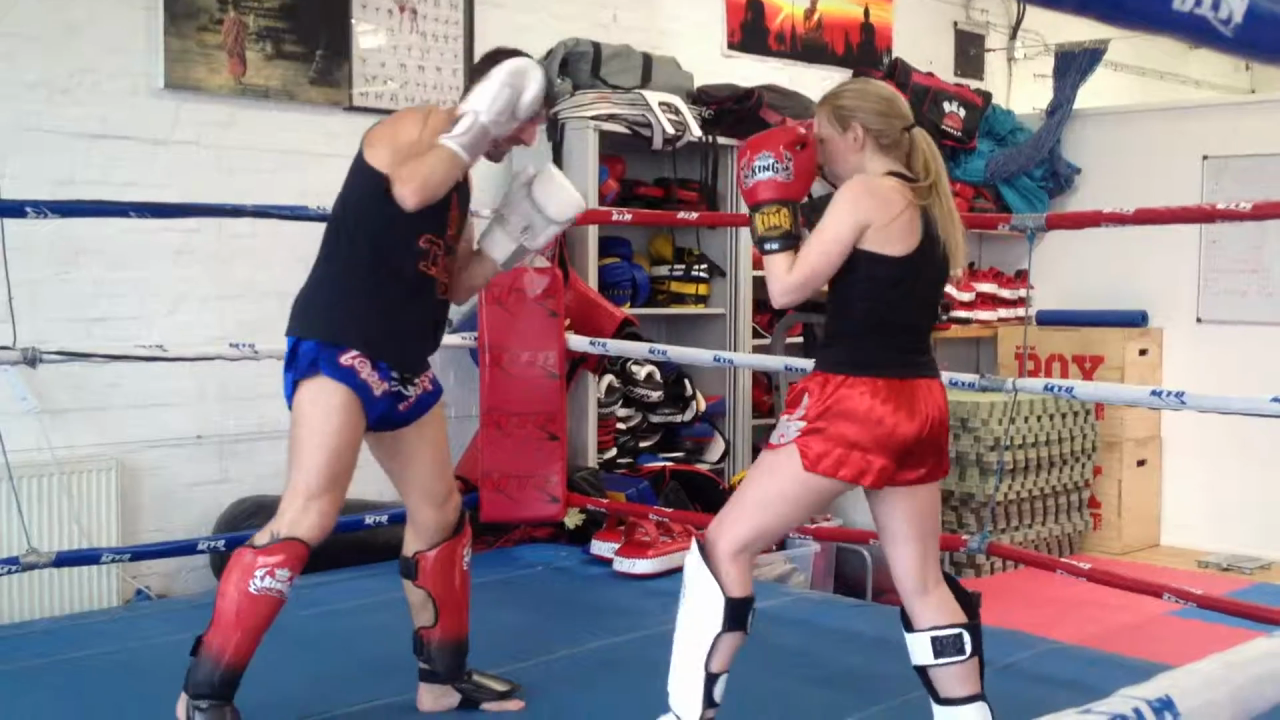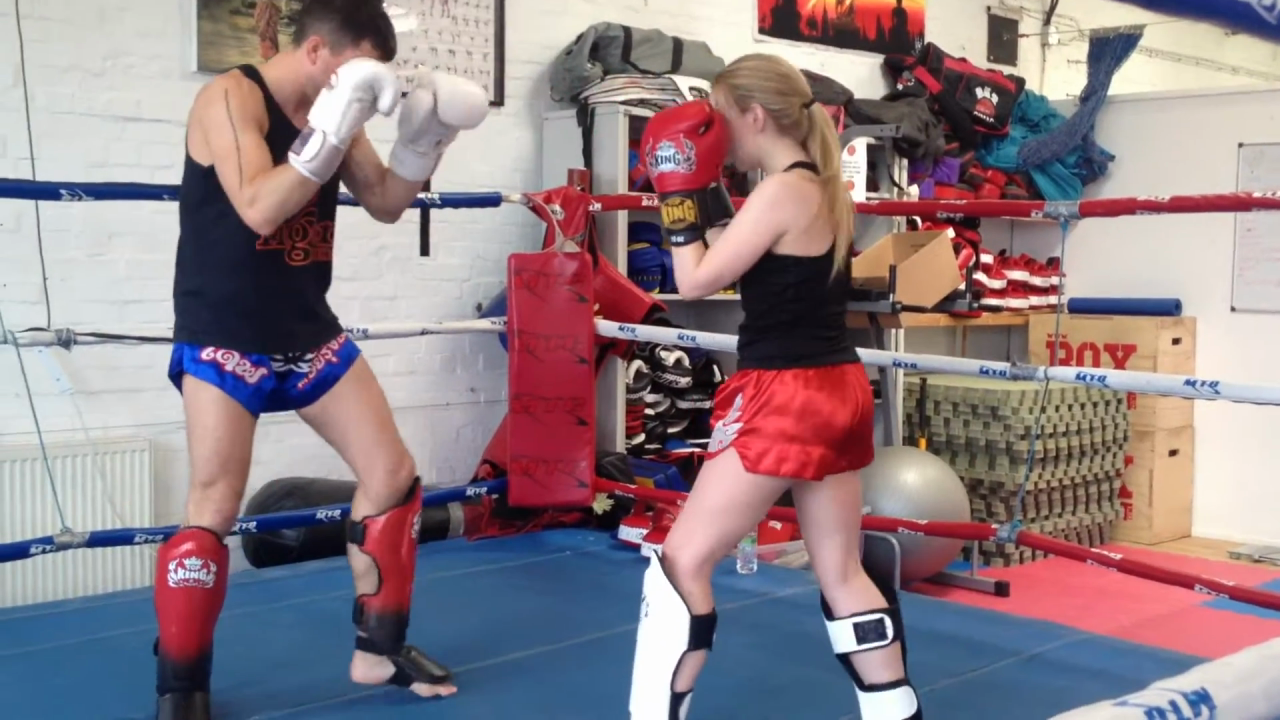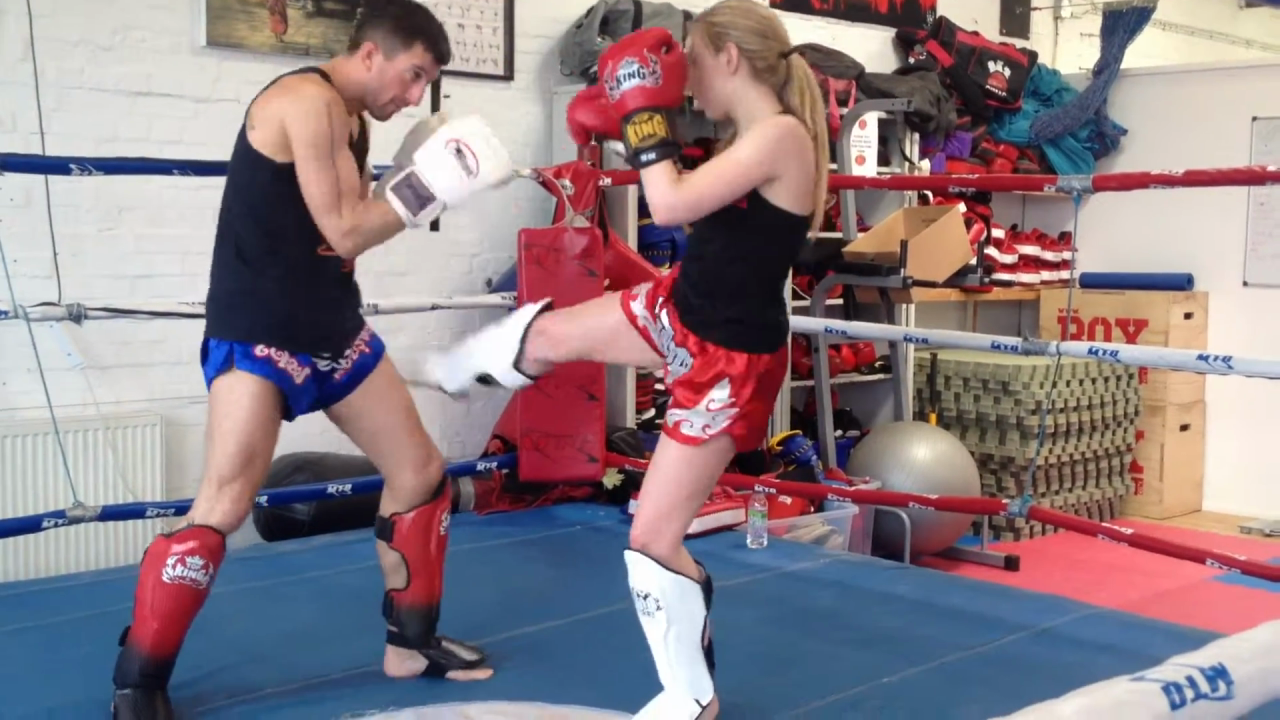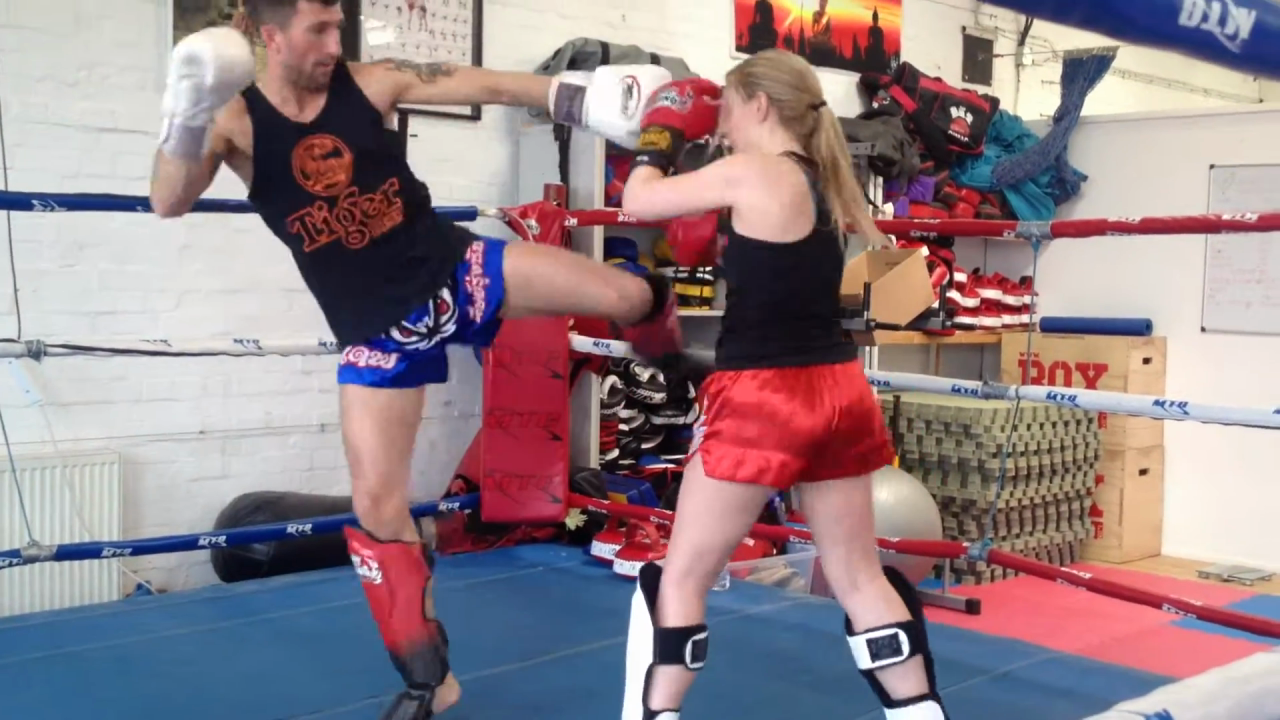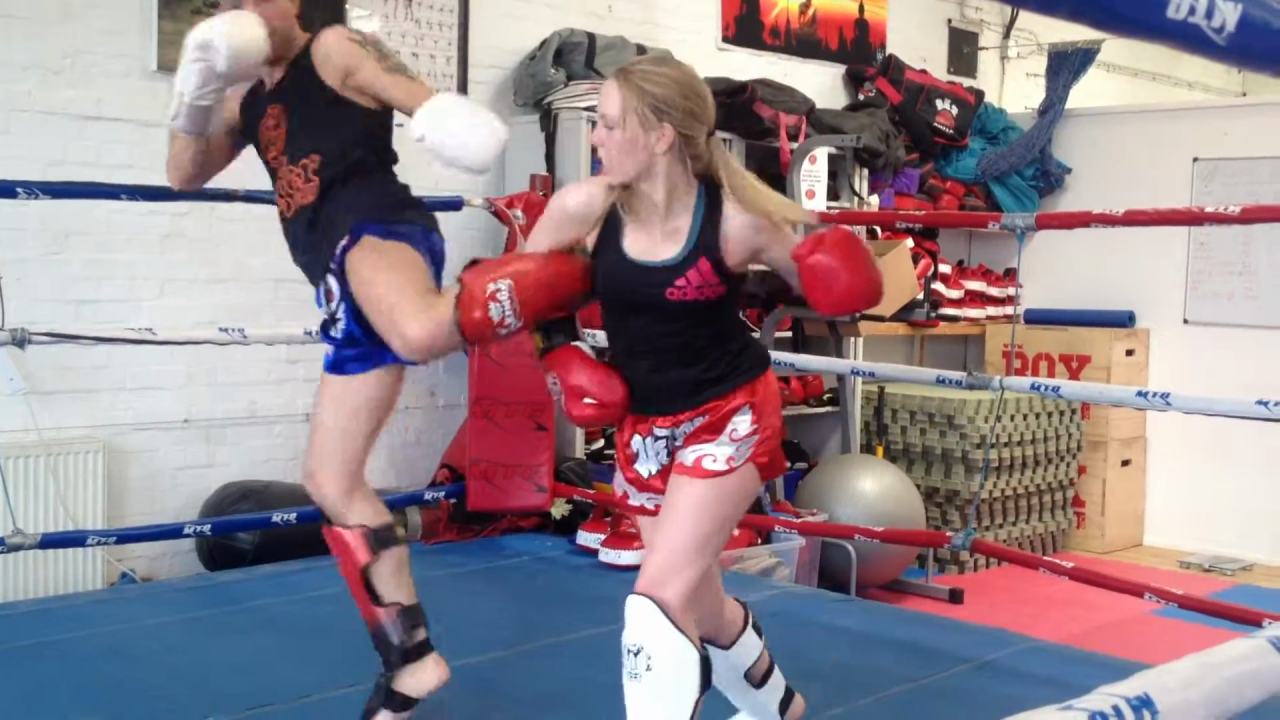
dt=1s
person 1, frame 1
left shoulder: (458, 178)
right shoulder: (415, 127)
left elbow: (460, 283)
right elbow: (410, 192)
left wrist: (520, 228)
right wrist: (476, 119)
left hip: (401, 363)
right hip: (335, 349)
left knee: (440, 514)
right knee: (308, 517)
person 1, frame 2
left shoulder: (333, 109)
right shoulder: (231, 98)
left elbow: (382, 204)
right elbow: (259, 210)
left wrist: (422, 138)
right wrist: (332, 128)
left hip: (310, 333)
right hip: (223, 337)
left knee: (391, 477)
right knee: (213, 510)
left ankle: (380, 647)
person 1, frame 3
left shoulder: (356, 118)
right shoulder: (306, 101)
right elbow: (348, 232)
left wrist: (426, 170)
right wrist: (433, 184)
left hip: (336, 329)
right hip: (258, 334)
left knee: (421, 473)
right knee: (223, 508)
left ankle: (413, 639)
person 1, frame 4
left shoulder: (366, 82)
right shoulder: (230, 122)
left elbow: (480, 84)
right elbow: (168, 200)
left wrist: (585, 92)
right wrist: (184, 119)
left hip: (455, 269)
right hip: (379, 329)
left knee: (628, 296)
right knee: (377, 501)
left ankle: (664, 350)
person 1, frame 5
right shoulder: (243, 93)
left elbow: (433, 107)
right elbow: (187, 173)
left wrist: (459, 126)
right wrist: (196, 90)
left hip: (376, 239)
right hip: (349, 296)
left knee: (425, 331)
right knee: (330, 482)
left ankle: (570, 266)
right ankle: (410, 658)
person 2, frame 1
left shoulder: (863, 195)
right shoulder: (932, 206)
left elbow: (785, 289)
left wrist: (771, 198)
left hip: (855, 403)
right hip: (920, 402)
left knee: (724, 545)
right knee: (921, 579)
person 2, frame 2
left shoulder: (781, 192)
right shoulder: (823, 186)
left elbow: (694, 283)
left wrist: (678, 189)
right wrist: (705, 189)
left hip: (783, 398)
right hip: (838, 390)
left knee: (684, 558)
right knee: (839, 569)
person 2, frame 3
left shoulder: (782, 137)
right shoulder: (752, 131)
left elbow: (672, 207)
right elbow: (683, 189)
left wrist: (648, 118)
right wrist: (626, 128)
left hip: (733, 363)
right hip: (678, 310)
left knee: (653, 537)
right knee: (545, 329)
right ankle: (464, 367)
person 2, frame 4
left shoulder: (754, 173)
right shoulder: (822, 182)
left elbow: (640, 199)
left wrist: (659, 137)
right wrist: (713, 242)
left hip: (758, 399)
right hip: (833, 391)
left knee: (678, 578)
right knee: (859, 579)
person 2, frame 5
left shoulder: (736, 216)
right shoulder: (587, 203)
left elbow: (817, 282)
left wrist: (836, 275)
right wrist: (560, 349)
left hip: (730, 414)
right hip: (645, 424)
left knee: (659, 597)
right knee: (693, 598)
